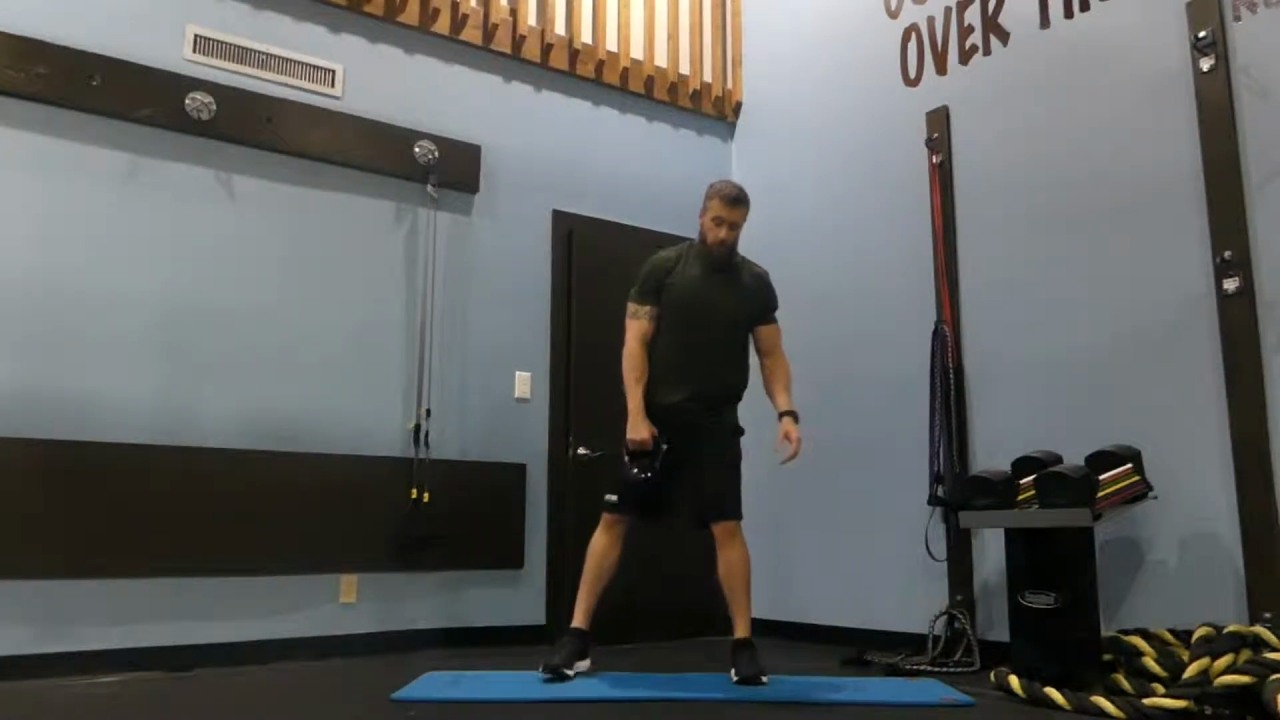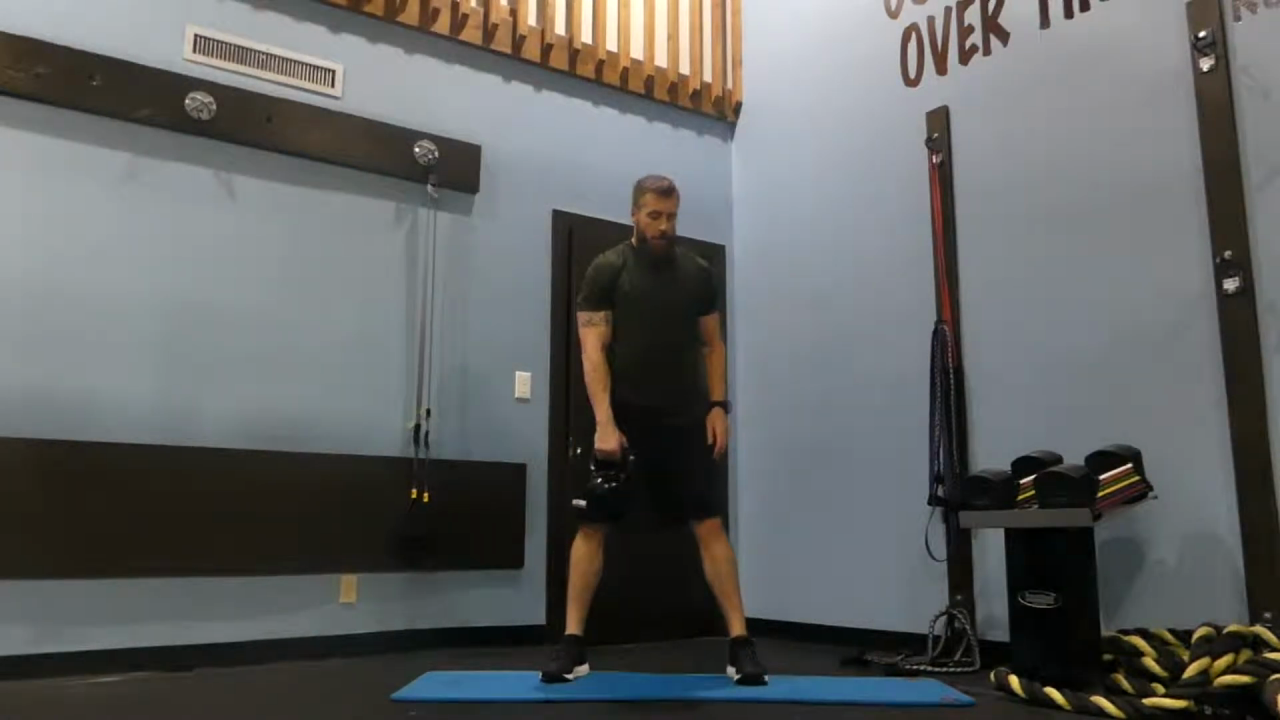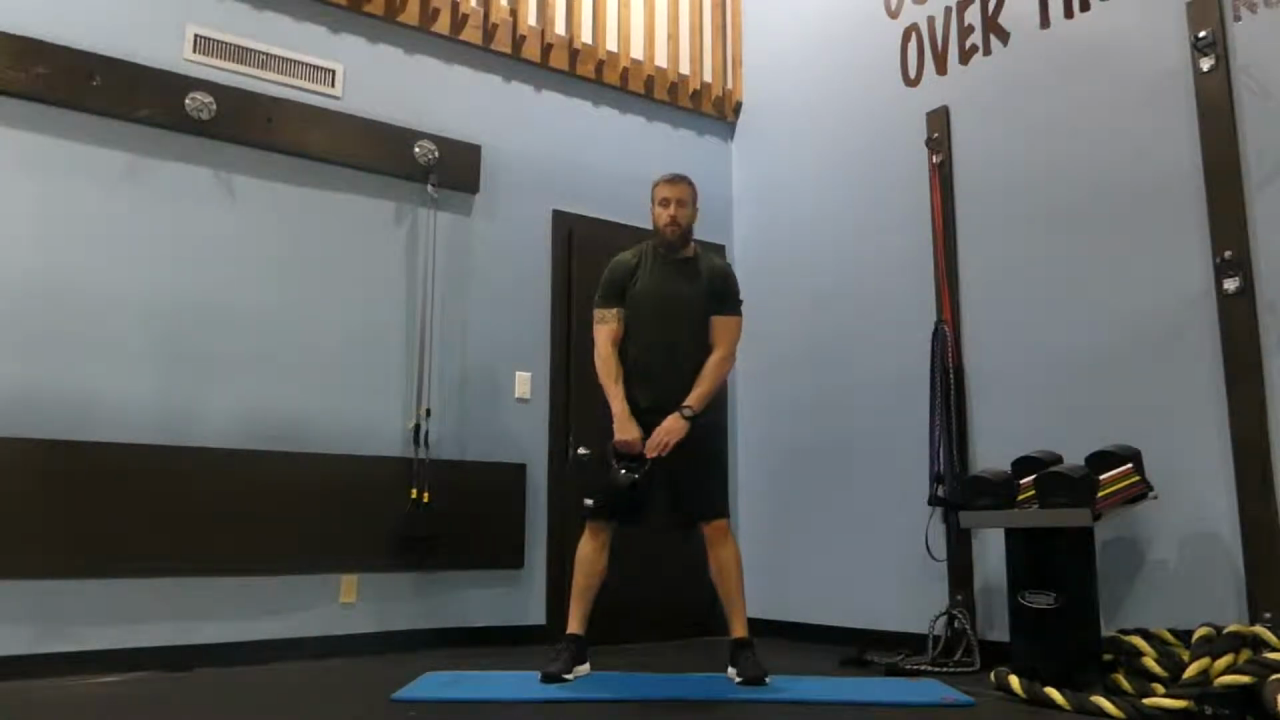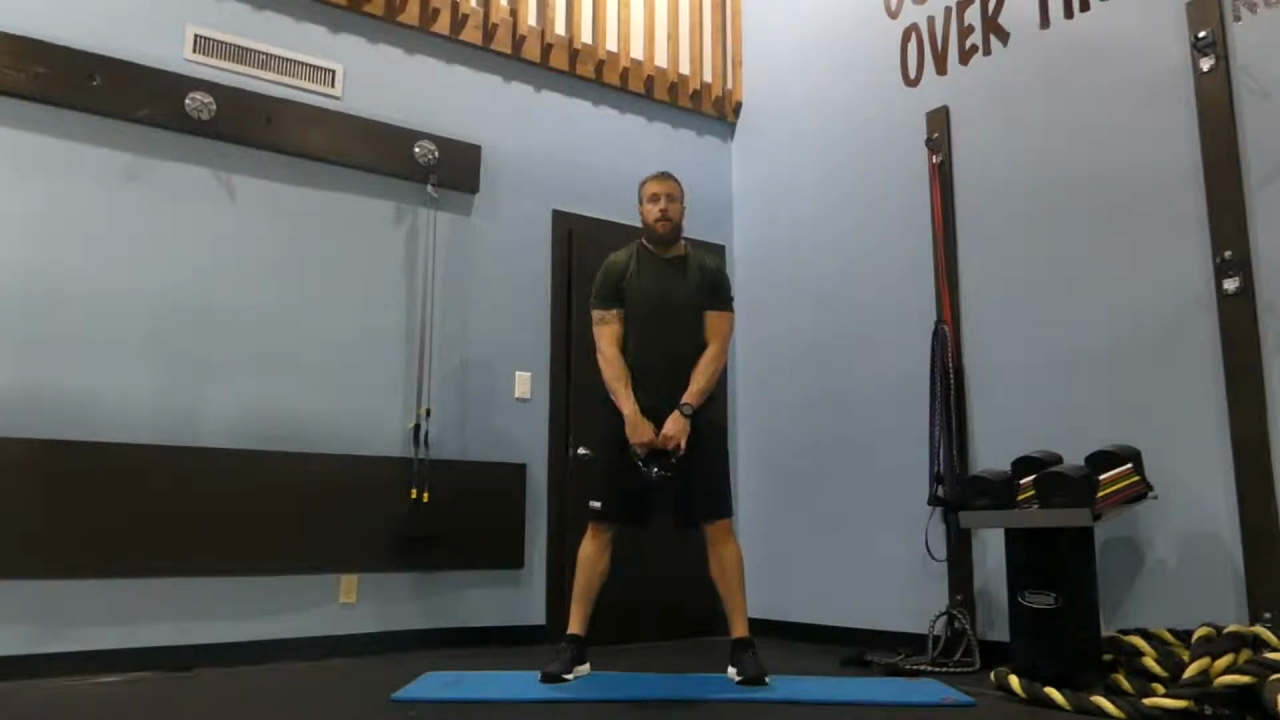
dt=0.5s
person 1, frame 1
left shoulder: (755, 283)
right shoulder: (663, 267)
left elbow: (771, 355)
right elbow: (636, 343)
left wrist: (786, 412)
right wrist: (636, 415)
left hip: (714, 424)
right hip: (654, 417)
left knee: (726, 528)
right knee: (614, 519)
left ankle: (743, 646)
right ankle: (577, 638)
person 1, frame 2
left shoulder: (697, 272)
right shoulder: (607, 270)
left elbow: (712, 344)
right elbow: (593, 350)
left wrist: (718, 406)
right wrist: (605, 422)
left hip: (683, 422)
right hip: (621, 420)
left knee: (709, 525)
right knee: (592, 526)
left ankle: (740, 643)
right ankle: (572, 645)
person 1, frame 3
left shoulder: (718, 275)
right shoulder: (625, 268)
left elbow: (723, 352)
right elbow: (605, 345)
left wrist: (683, 416)
right wrist: (621, 415)
left hip: (691, 422)
right hip: (631, 418)
left knee: (716, 527)
right knee: (599, 524)
left ankle: (741, 645)
right ankle: (574, 643)
person 1, frame 4
left shoulder: (709, 272)
right shoulder: (617, 269)
left elbow: (716, 348)
right elbow: (607, 347)
left wrist: (684, 413)
right wrist: (633, 415)
left hip: (695, 420)
right hip: (631, 418)
left knee: (718, 527)
right knee: (601, 526)
left ankle: (742, 645)
right ankle: (574, 644)
